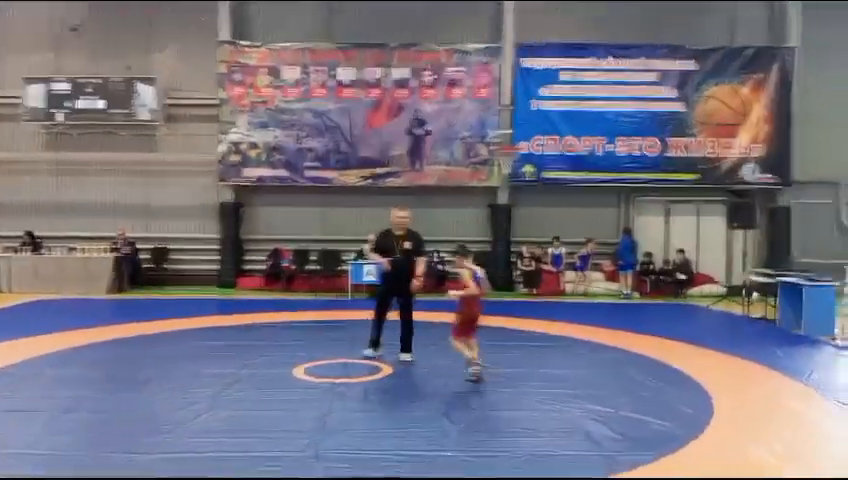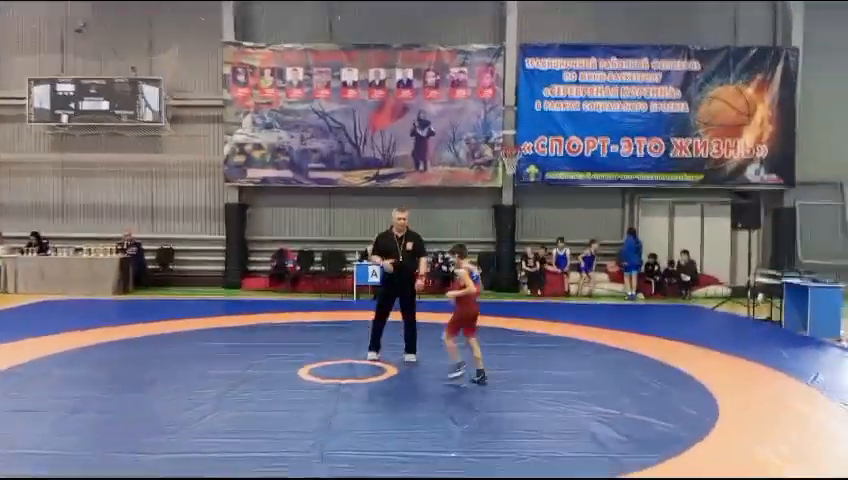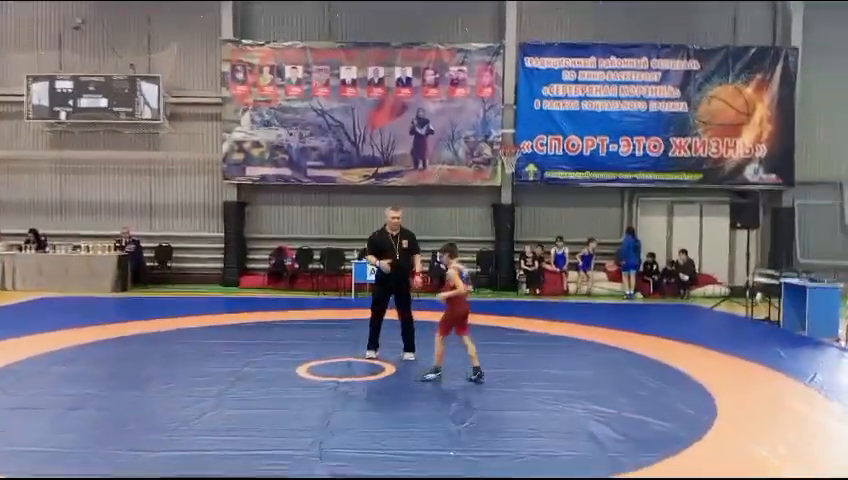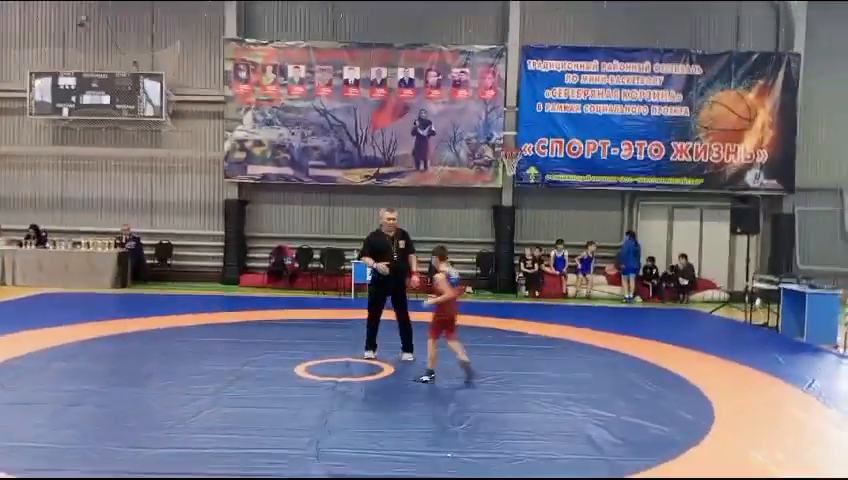
dt=0.1s
person 1, frame 1
left shoulder: (415, 237)
right shoulder: (383, 236)
left elbow: (421, 258)
right elbow: (374, 254)
left wrist: (418, 277)
right wrist: (381, 261)
left hip: (406, 282)
right hip: (387, 281)
left knee: (406, 316)
right knee: (379, 314)
left ankle: (406, 350)
right ankle: (373, 346)
person 1, frame 2
left shoulder: (415, 238)
right shoulder: (383, 237)
left elbow: (422, 258)
right elbow: (374, 255)
left wrist: (420, 276)
right wrist: (382, 263)
left hip: (408, 283)
right hip: (388, 283)
left knee: (409, 318)
right knee: (380, 316)
left ankle: (410, 351)
right ankle: (374, 349)
person 1, frame 3
left shoulder: (408, 235)
right shoulder: (377, 236)
left elbow: (416, 255)
right elbow: (369, 255)
left wrist: (417, 274)
right wrist: (378, 263)
left hip: (403, 281)
right hip: (382, 281)
left knee: (406, 316)
right knee: (376, 315)
left ankle: (409, 350)
right ankle: (372, 348)
person 1, frame 4
left shoulder: (403, 235)
right shoulder: (373, 237)
left elbow: (411, 255)
right elbow: (364, 257)
left wrist: (414, 273)
right wrist: (376, 265)
left hip: (399, 281)
right hip: (379, 282)
left knee: (403, 316)
right knee: (374, 315)
left ankle: (407, 350)
right ankle: (370, 348)
person 2, frame 1
left shoulder: (464, 271)
right shoulder: (478, 270)
left elbow: (474, 290)
right elbow: (484, 289)
left wrist: (456, 293)
left hip: (466, 310)
right hip: (476, 309)
left knee: (455, 339)
right knee: (471, 340)
left ankle: (473, 362)
right ankle: (475, 373)
person 2, frame 2
left shoulder: (461, 271)
right shoulder: (473, 269)
left elbow: (472, 289)
right elbow: (478, 289)
left wrist: (454, 293)
left hip: (463, 310)
right hip: (474, 309)
left knee: (447, 336)
right knee: (472, 341)
left ankle: (459, 364)
right ankle: (480, 373)
person 2, frame 3
left shoulder: (451, 271)
right shoulder: (462, 269)
left elbow: (462, 290)
left wrist: (445, 295)
left hip: (453, 309)
right hip: (464, 308)
left knee: (439, 337)
right knee: (465, 339)
left ankle: (436, 370)
right ankle: (477, 371)
person 2, frame 4
left shoulder: (439, 276)
right shoulder: (454, 272)
left elbow: (449, 295)
left wrist: (432, 301)
left hip: (442, 312)
right hip: (452, 311)
left knee: (432, 341)
right knee: (452, 340)
left ankle: (430, 373)
right ankle: (466, 363)
